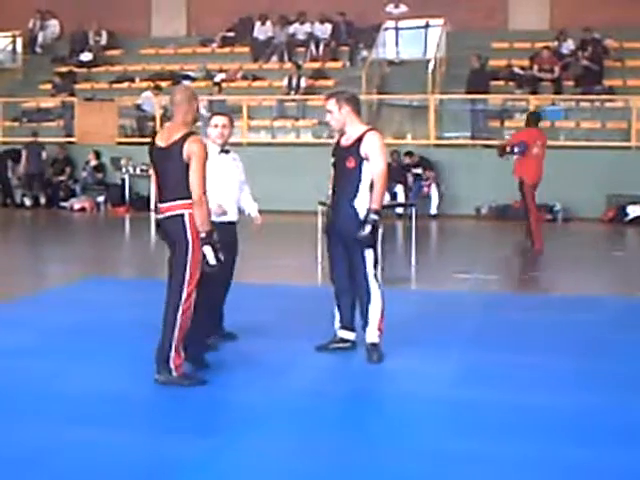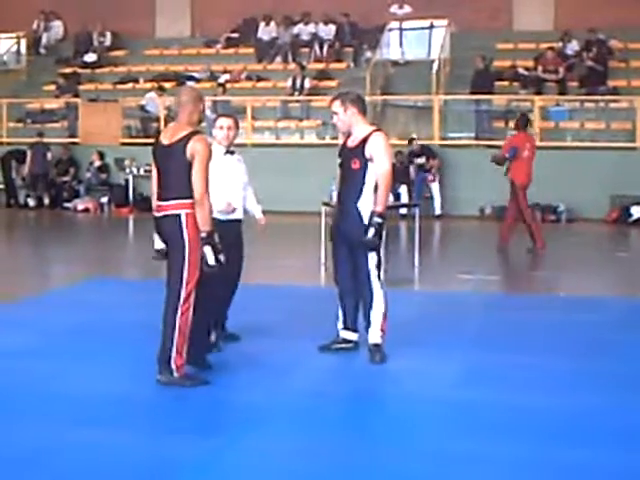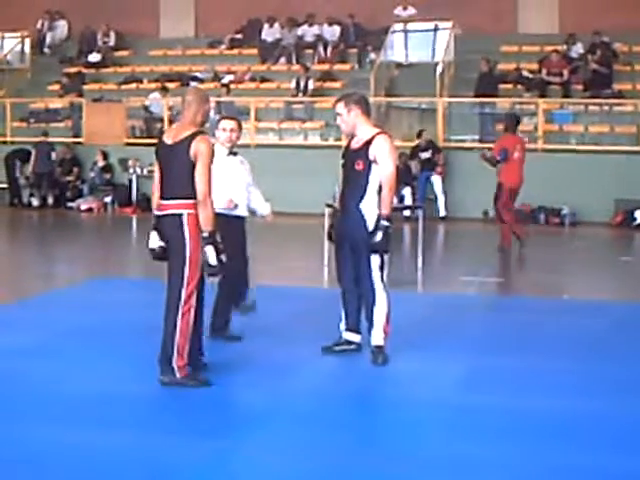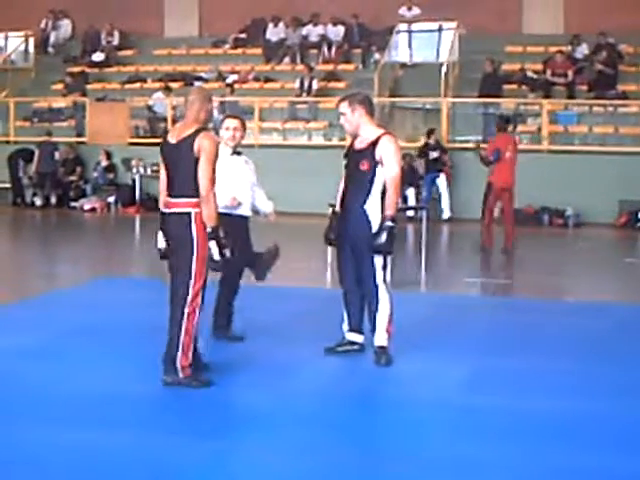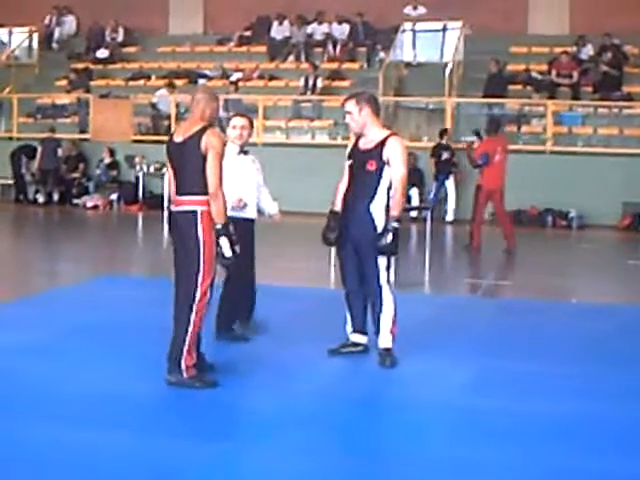
dt=0.2s
person 1, frame 1
left shoulder: (156, 140)
right shoulder: (193, 142)
left elbow: (157, 188)
right elbow: (197, 197)
right wrist: (207, 237)
left hip: (164, 218)
right hip: (184, 219)
left knee: (183, 288)
right knee: (182, 292)
left ankle: (189, 350)
right ankle: (168, 368)
person 1, frame 2
left shoulder: (160, 139)
right shoulder: (197, 142)
left elbow: (155, 189)
right elbow: (200, 197)
right wrist: (208, 237)
left hip: (163, 217)
right hip: (183, 218)
left knee: (184, 287)
right knee: (181, 292)
left ankle: (192, 350)
right ankle: (171, 368)
person 1, frame 3
left shoulder: (164, 138)
right shoulder: (201, 142)
left elbow: (156, 188)
right elbow: (202, 197)
left wrist: (156, 225)
right wrist: (210, 238)
left hip: (165, 217)
right hip: (185, 218)
left knee: (186, 288)
right knee: (183, 293)
left ankle: (188, 355)
right ankle: (173, 368)
person 1, frame 4
left shoulder: (169, 137)
right shoulder: (205, 139)
left elbow: (163, 188)
right elbow: (206, 193)
left wrist: (164, 225)
right wrist: (214, 234)
left hip: (170, 216)
right hip: (191, 217)
left knee: (181, 290)
right knee: (189, 293)
left ankle: (188, 357)
right ankle: (176, 369)
person 1, frame 5
left shoulder: (174, 135)
right shoulder: (211, 136)
left elbow: (173, 185)
right elbow: (214, 190)
right wrist: (223, 229)
left hip: (177, 213)
right hip: (198, 214)
left knee: (185, 288)
right knee: (199, 292)
left ankle: (191, 358)
right ankle: (180, 368)
person 2, frame 1
left shoulder: (371, 139)
right shoulder: (339, 141)
left elbow: (379, 180)
left wrist: (372, 217)
left hip: (359, 220)
right hip: (338, 220)
left knee: (366, 280)
right knee: (340, 279)
left ankle: (373, 340)
right ankle: (345, 334)
person 2, frame 2
left shoulder: (376, 140)
right shoulder: (346, 142)
left elbow: (384, 183)
left wrist: (377, 220)
left hip: (364, 222)
right hip: (344, 221)
left knee: (369, 282)
right knee: (344, 280)
left ankle: (376, 341)
right ankle: (347, 335)
person 2, frame 3
left shoulder: (380, 143)
right shoulder: (350, 144)
left elbow: (388, 186)
left wrist: (383, 224)
right wrist: (337, 217)
left hip: (367, 224)
right hip: (347, 223)
left knee: (372, 284)
right knee: (347, 282)
left ankle: (378, 343)
right ankle: (350, 336)
person 2, frame 4
left shoulder: (385, 143)
right shoulder: (352, 144)
left elbow: (393, 187)
left wrist: (387, 225)
right wrist: (335, 217)
left hip: (370, 225)
right hip: (348, 224)
left knee: (375, 285)
right knee: (349, 283)
left ankle: (381, 343)
right ankle: (353, 336)
person 2, frame 5
left shoulder: (392, 144)
right shoulder: (355, 144)
left elbow: (399, 188)
left wrist: (392, 226)
right wrist: (334, 217)
left hip: (373, 226)
right hip: (349, 225)
left knee: (378, 286)
right knee: (352, 284)
left ankle: (385, 345)
right ankle: (357, 338)
person 3, frame 1
left shoulder: (235, 159)
left elbow: (242, 188)
left wrist: (252, 210)
right wrist: (210, 206)
left hip: (228, 226)
left knee: (223, 278)
right knee: (205, 280)
left ankle: (215, 326)
right ankle: (199, 335)
person 3, frame 2
left shoulder: (238, 161)
left elbow: (245, 190)
left wrist: (256, 212)
right wrist: (219, 204)
left hip: (233, 225)
right hip: (212, 223)
left knee: (231, 278)
right knee: (215, 278)
left ankle: (219, 326)
right ankle: (206, 331)
person 3, frame 3
left shoulder: (242, 163)
left elbow: (251, 190)
left wrist: (264, 209)
right wrist: (221, 202)
left hip: (237, 221)
right hip: (217, 218)
left knee: (231, 275)
left ankle: (220, 326)
person 3, frame 4
left shoulder: (246, 163)
left elbow: (255, 190)
left wrist: (267, 208)
right wrist: (224, 199)
left hip: (240, 220)
right hip: (220, 218)
left knee: (232, 274)
left ankle: (222, 326)
person 3, frame 5
left shoulder: (253, 162)
left elbow: (260, 190)
left wrist: (272, 208)
right wrist: (229, 200)
left hip: (246, 223)
right hip: (227, 221)
left knee: (238, 271)
right knee: (241, 268)
left ankle: (226, 325)
right ankle: (242, 318)
person 4, frame 1
left shoulder: (523, 133)
right shoulder: (542, 135)
left elbow: (503, 147)
left wrist: (501, 150)
right wrist: (517, 151)
left hip: (526, 177)
right hip: (536, 176)
left knee: (530, 209)
right knee: (529, 207)
left ankle: (537, 244)
right ankle: (529, 235)
person 4, frame 2
left shoulder: (514, 139)
right shoulder: (531, 139)
left elbow: (502, 160)
left wrist: (494, 159)
right wrist: (509, 166)
left hip: (517, 179)
right hip: (526, 178)
left knee: (524, 210)
right knee: (512, 208)
left ankle: (538, 241)
right ankle: (503, 241)
person 4, frame 3
left shoulder: (504, 140)
right shoulder: (521, 141)
left elbow: (494, 162)
left wrist: (484, 156)
left hip: (506, 180)
right hip: (518, 180)
left knee: (500, 208)
right knee: (507, 209)
left ankle: (519, 233)
right ankle: (506, 243)
person 4, frame 4
left shoulder: (496, 140)
right shoulder: (513, 140)
left elbow: (487, 161)
left wrist: (479, 152)
left hip: (496, 180)
right hip: (510, 181)
left knee: (488, 209)
right knee: (508, 212)
left ankle: (487, 242)
right ankle: (509, 245)
person 4, frame 5
left shoulder: (485, 144)
right shoulder: (503, 142)
left elbow: (476, 163)
left wrist: (469, 152)
left hip: (486, 183)
right hip: (499, 184)
left knee: (478, 212)
right knee: (501, 212)
left ankle: (475, 243)
right ankle: (511, 244)
